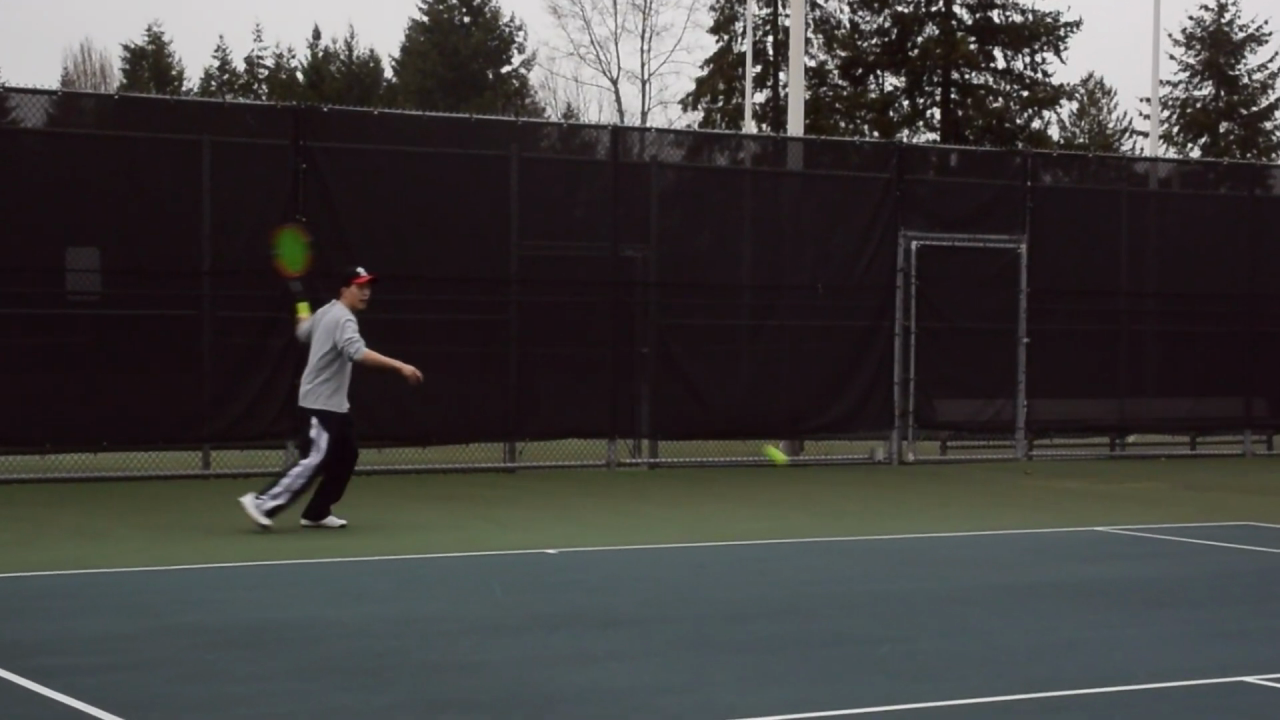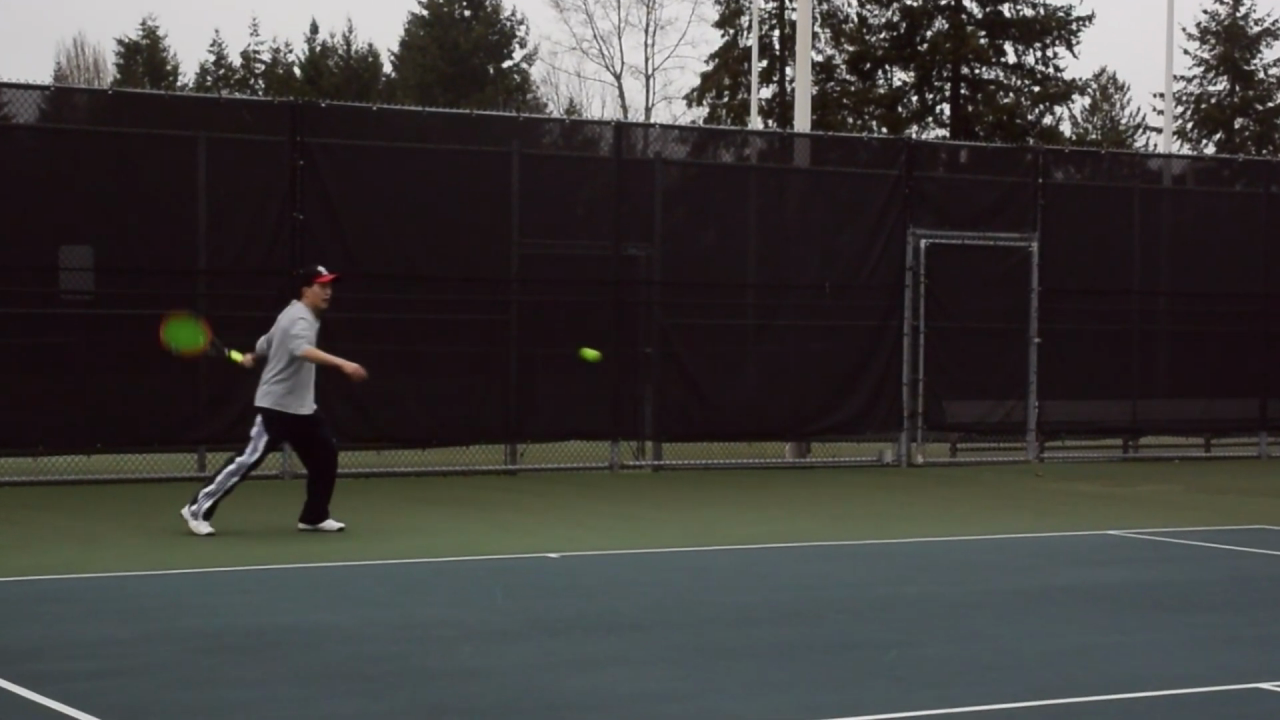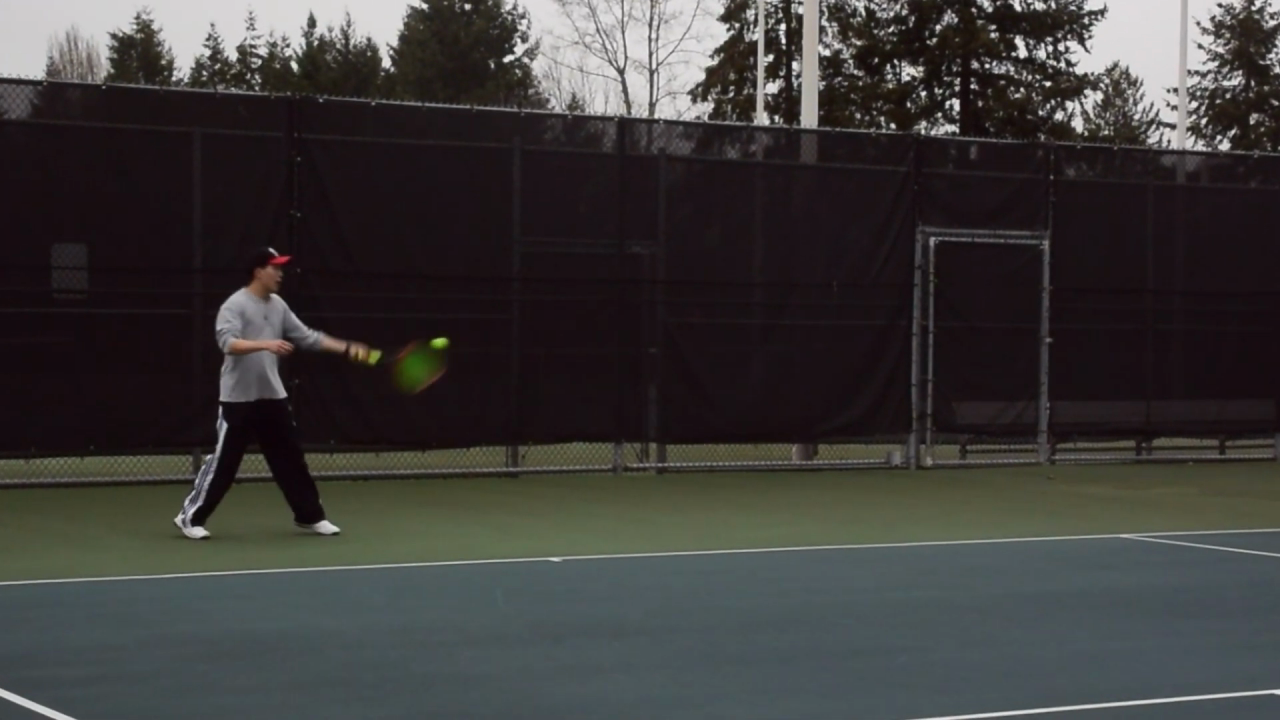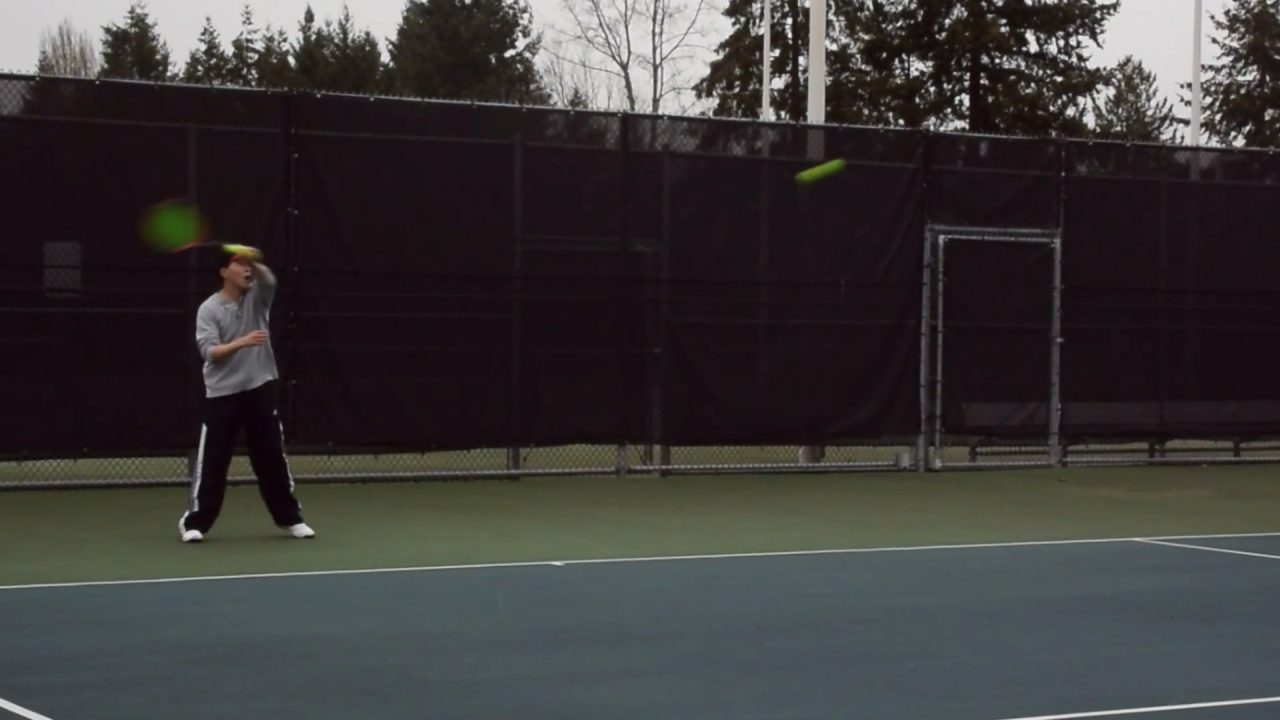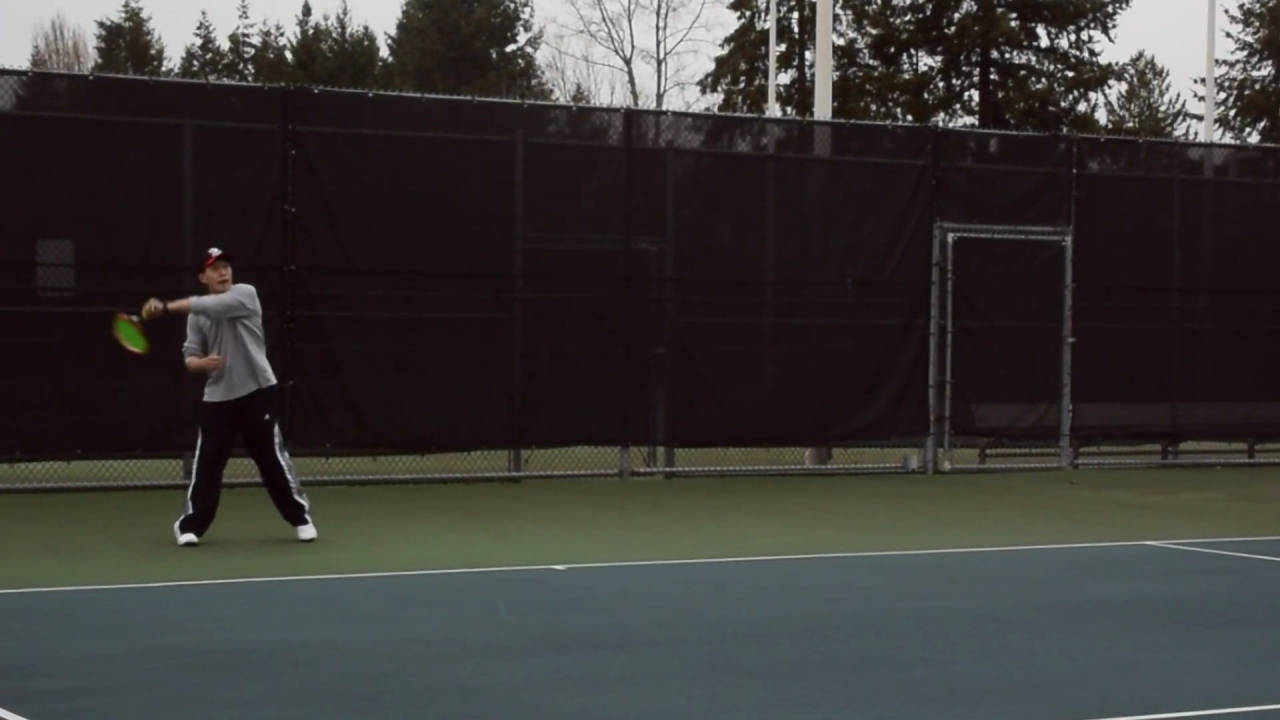
dt=0.4s
person 1, frame 1
left shoulder: (327, 312)
right shoulder: (343, 319)
left elbow: (303, 332)
right elbow: (357, 352)
left wrist: (303, 320)
right wrist: (399, 366)
left hip: (334, 403)
right hip: (321, 403)
left knee: (346, 456)
right knee: (314, 459)
left ankle: (317, 513)
right ankle: (261, 503)
person 1, frame 2
left shoulder: (295, 315)
right shoulder: (300, 318)
left elbow: (267, 343)
right elbow: (301, 349)
left wrist: (252, 357)
right wrist: (342, 363)
left hip: (301, 408)
right hip: (276, 406)
left knee: (325, 456)
right knee: (248, 460)
left ankle: (314, 517)
right ankle: (198, 510)
person 1, frame 3
left shoulder: (277, 304)
right shoulder: (234, 305)
left elbow: (307, 336)
right elbow: (227, 342)
left wrist: (345, 347)
right wrist: (263, 345)
left hip: (273, 395)
right hip: (239, 399)
left knee: (291, 457)
right knee: (224, 459)
left ankle: (310, 516)
right ankle: (191, 517)
person 1, frame 4
left shoulder: (258, 294)
right shoulder: (208, 309)
left elbow: (268, 281)
right elbow: (209, 352)
left wrist: (255, 262)
right wrist: (241, 341)
left hip: (260, 389)
right hip: (222, 394)
left knee: (272, 456)
right knee: (212, 460)
left ankle: (289, 518)
right ankle: (195, 522)
person 1, frame 5
left shoulder: (245, 294)
right shoulder: (196, 315)
left elbow: (207, 304)
right elbow: (190, 358)
left wrist: (165, 307)
right wrist: (203, 363)
left hip: (255, 392)
right hip: (217, 397)
left knee: (272, 457)
right knee: (207, 462)
left ankle: (300, 517)
right ankle: (190, 525)
